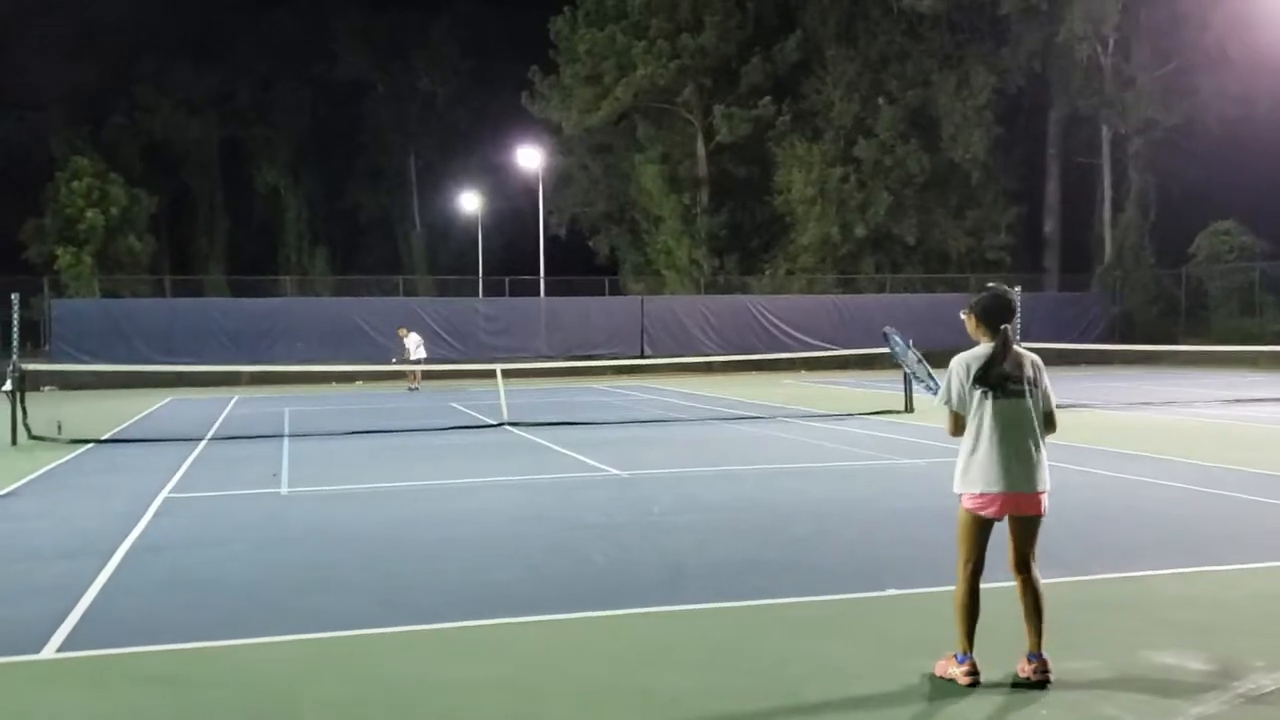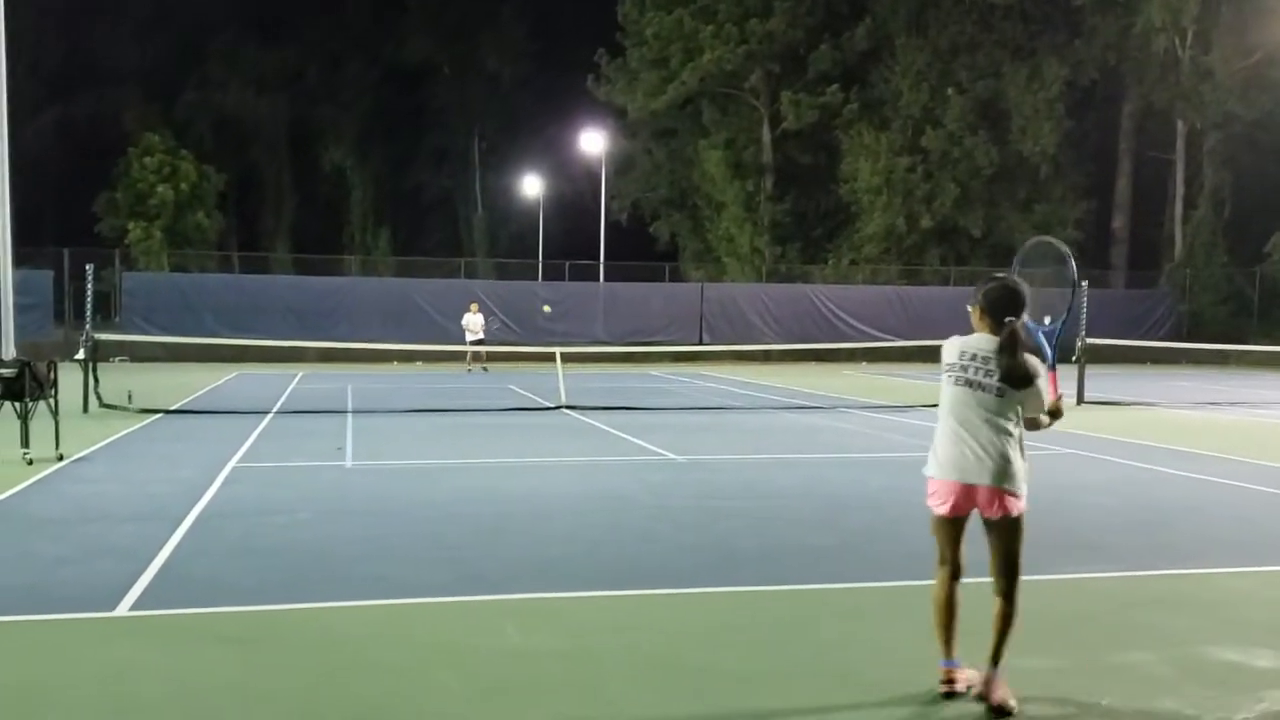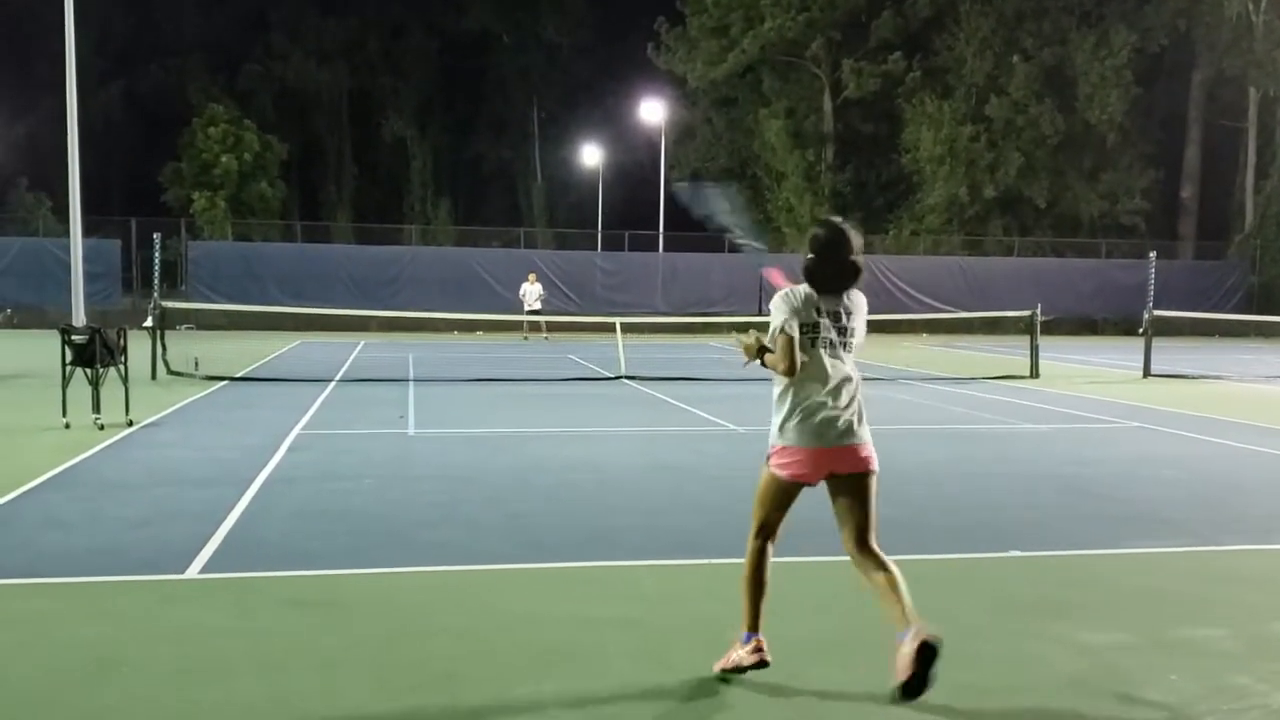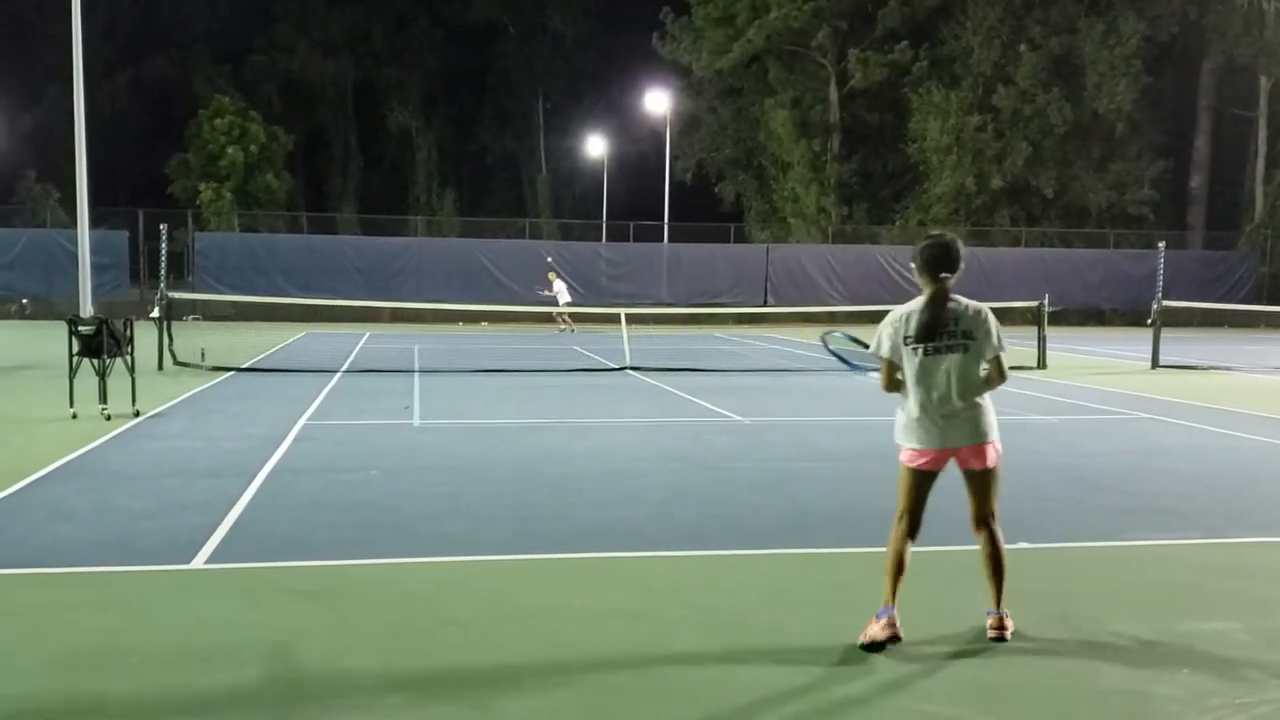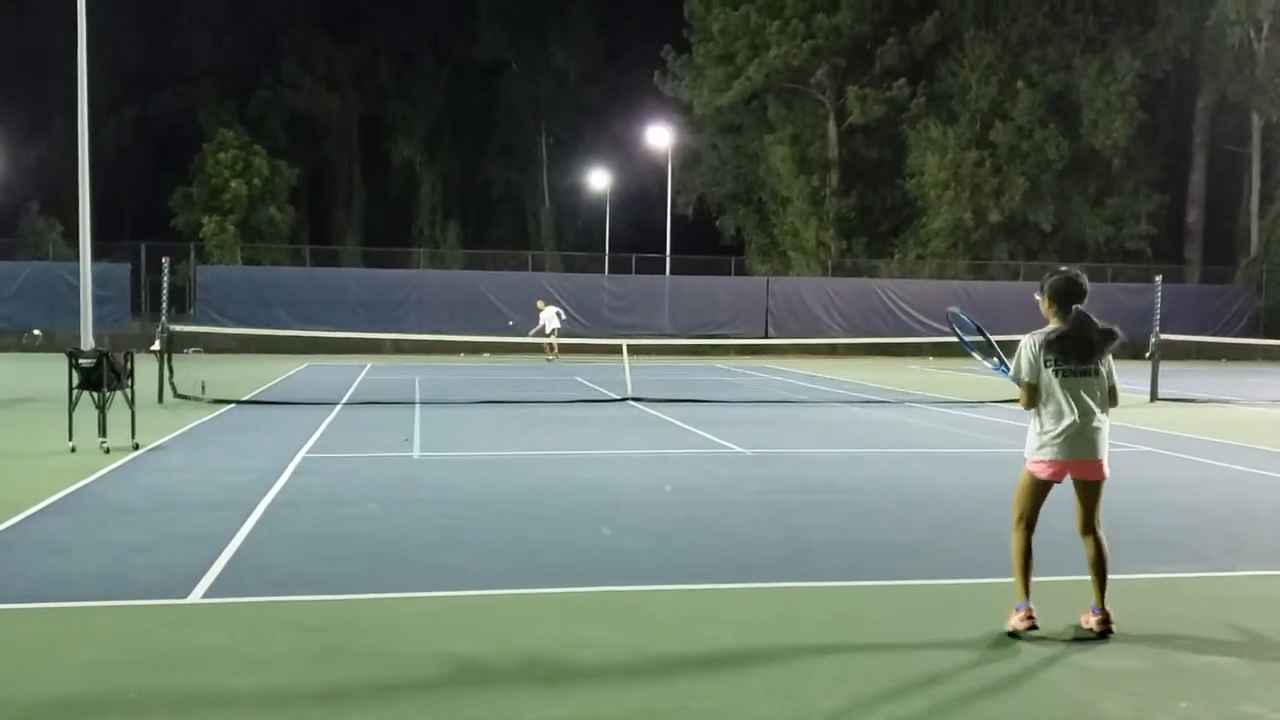
dt=1s
person 1, frame 1
left shoulder: (964, 363)
right shoulder: (1032, 363)
left elbow: (955, 429)
right elbow: (1050, 425)
left hip: (983, 482)
right hip: (1030, 482)
left knee: (969, 570)
right knee: (1024, 568)
left ankle: (965, 661)
right ankle: (1036, 660)
person 1, frame 2
left shoulder: (953, 347)
right shoulder: (1027, 366)
right elbow: (1033, 422)
right wrist: (1053, 414)
left hip: (950, 474)
right hip: (1000, 479)
left knee: (947, 570)
right knee: (1005, 582)
left ankle: (950, 668)
right ankle: (992, 680)
person 1, frame 3
left shoulder: (789, 300)
right shoulder: (854, 300)
left elbow: (788, 367)
left wrist: (759, 351)
left hip: (797, 442)
right hip: (851, 443)
left knee: (760, 537)
right knee: (863, 550)
left ankle: (752, 644)
right ankle: (911, 635)
person 1, frame 4
left shoulder: (900, 318)
right shoulder: (978, 314)
left elbow: (888, 383)
right elbow: (999, 375)
left hip: (923, 435)
right hip: (975, 431)
left knee: (905, 525)
right knee: (986, 522)
left ankle: (888, 617)
right ankle: (997, 615)
person 1, frame 5
left shoulder: (1035, 342)
right shoulder: (1101, 341)
left elbow: (1027, 401)
right elbow: (1112, 399)
left hip: (1050, 447)
right hip: (1092, 446)
left knee: (1022, 525)
right knee: (1089, 527)
left ankle: (1025, 609)
right ankle: (1099, 612)
